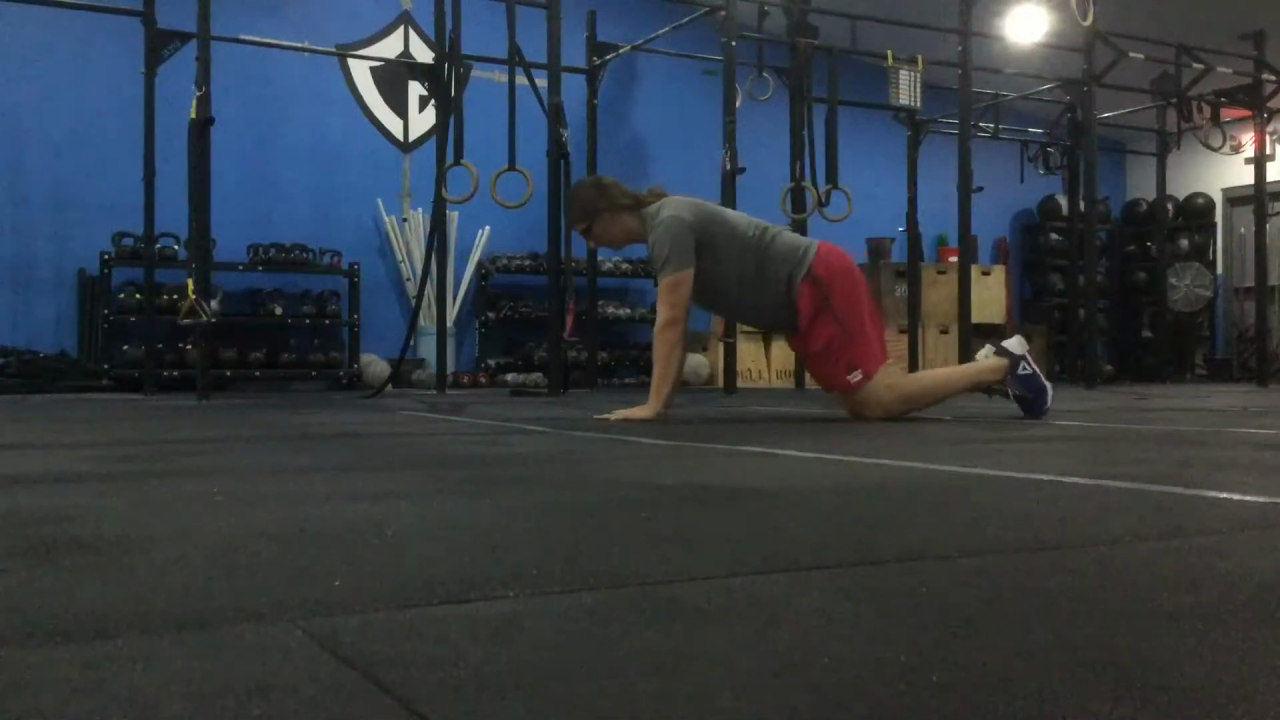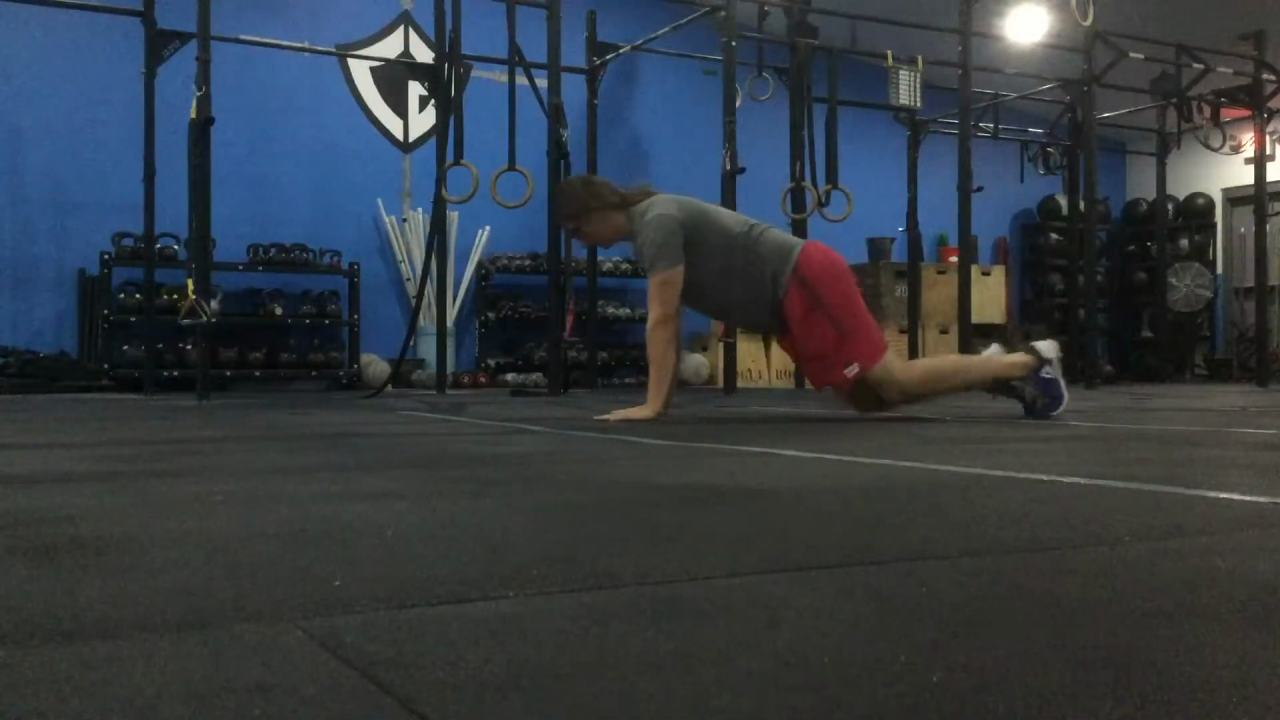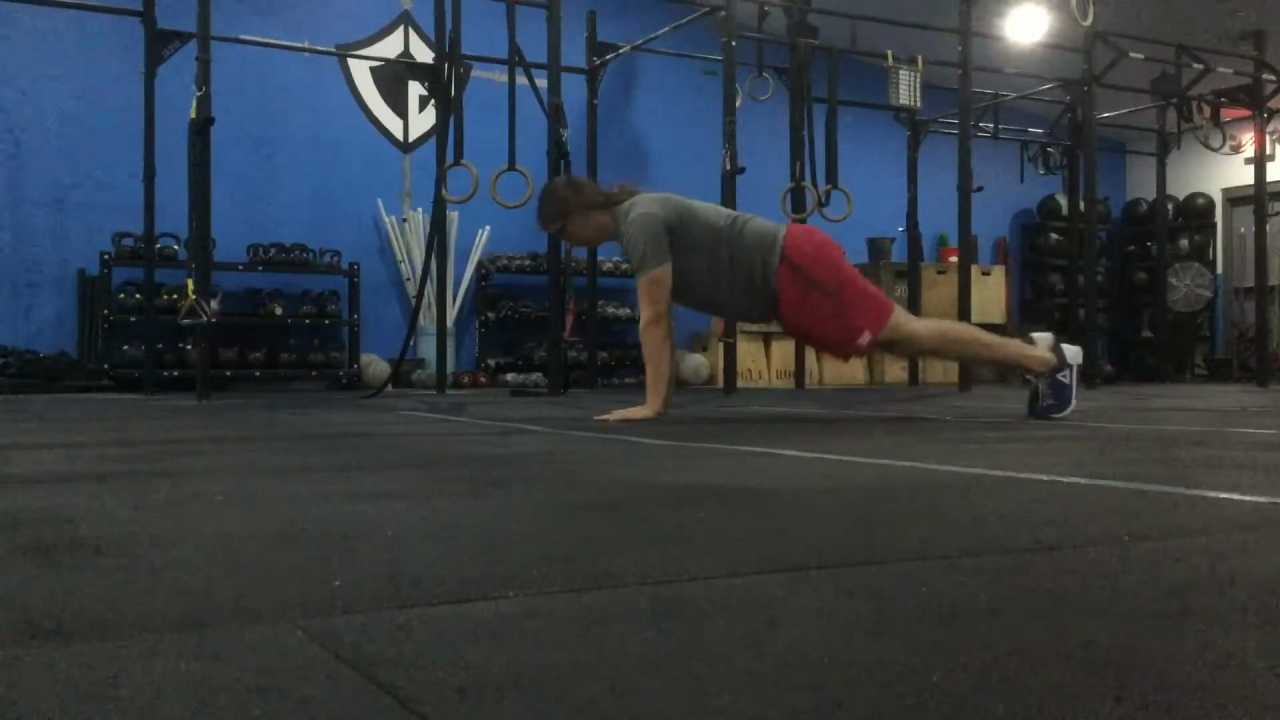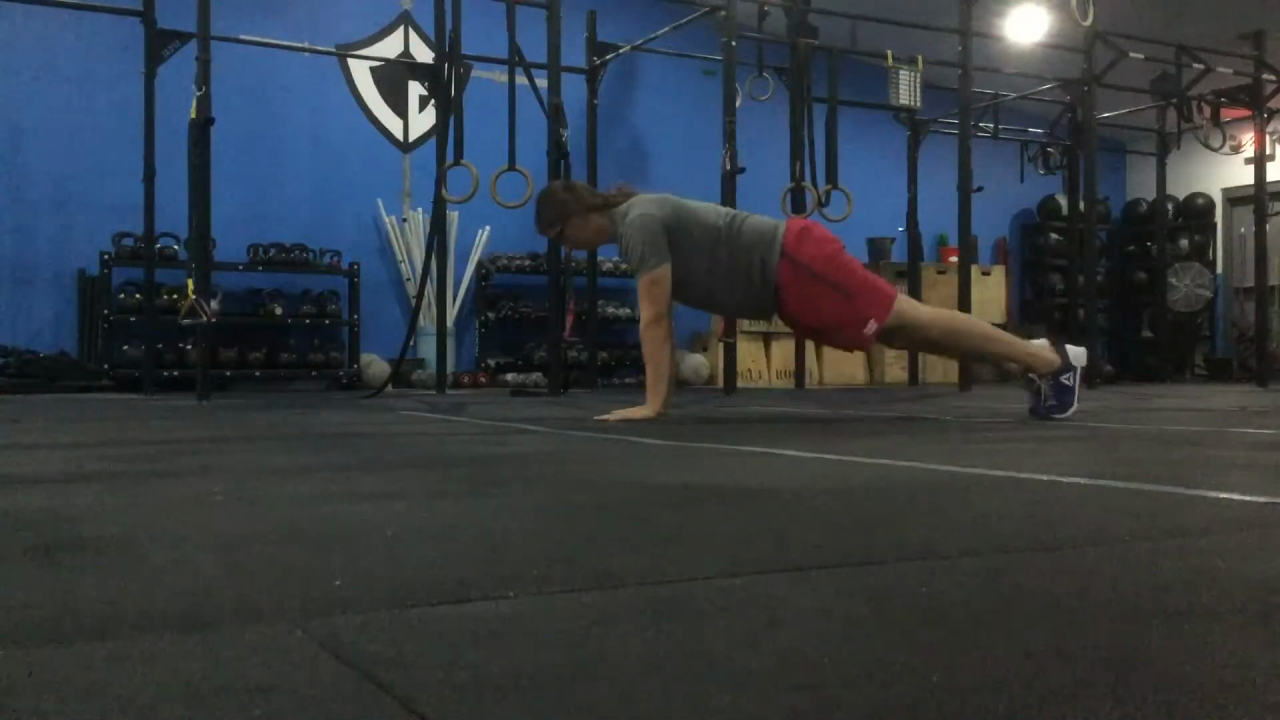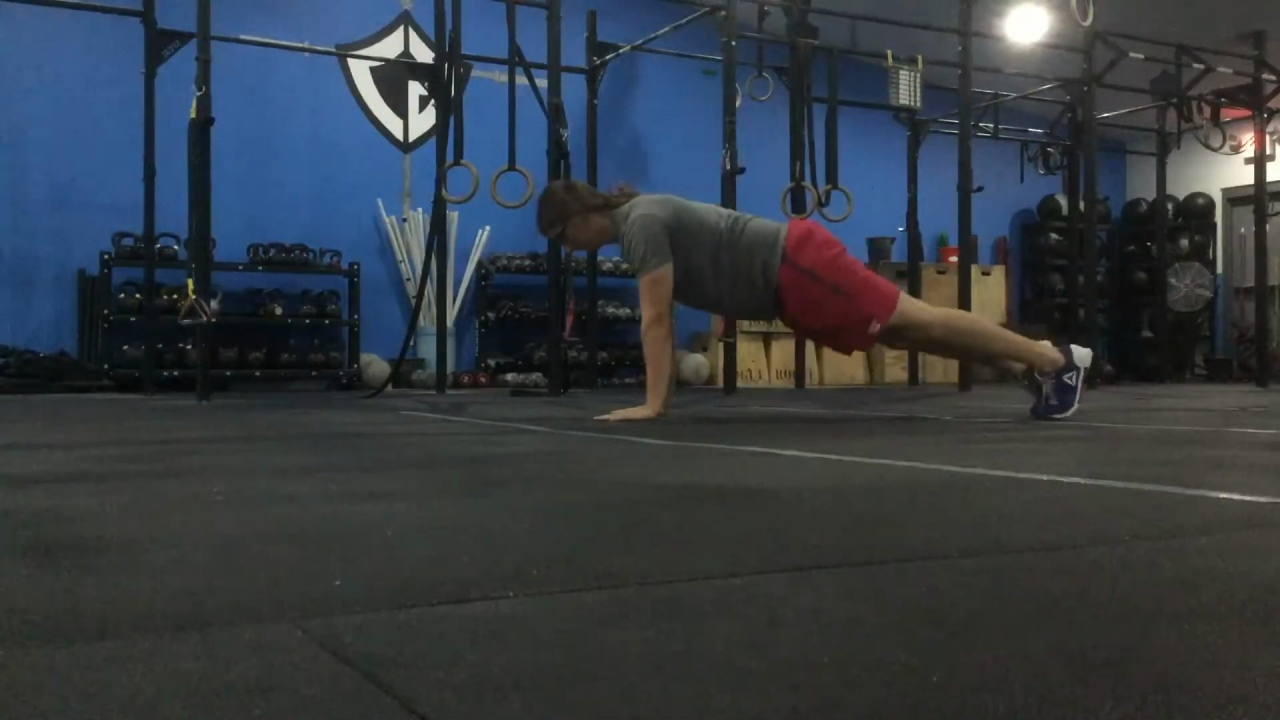
dt=0.2s
person 1, frame 1
left shoulder: (668, 224)
right shoulder: (666, 224)
left elbow: (671, 321)
right elbow: (675, 324)
left wrist: (653, 405)
right wrist: (661, 397)
left hip: (819, 282)
right hip: (812, 290)
left knee: (878, 403)
right knee: (870, 398)
left ankle: (1002, 365)
right ankle: (987, 367)
person 1, frame 2
left shoulder: (656, 223)
right shoulder: (654, 223)
left elbow: (662, 320)
right elbow: (666, 322)
left wrist: (652, 405)
right wrist: (660, 397)
left hip: (805, 282)
right hip: (796, 292)
left knee: (891, 383)
right knee: (870, 391)
left ankle: (1028, 362)
right ankle: (994, 369)
person 1, frame 3
left shoulder: (640, 222)
right shoulder: (639, 219)
left elbow: (654, 320)
right elbow: (659, 321)
left wrist: (652, 404)
right wrist: (661, 394)
left hip: (795, 266)
right hip: (790, 274)
left knee: (910, 333)
right knee: (901, 337)
left ankle: (1048, 362)
right ankle: (1027, 348)
person 1, frame 4
left shoulder: (639, 223)
right shoulder: (637, 220)
left elbow: (654, 319)
right elbow: (662, 321)
left wrist: (652, 403)
right wrist: (661, 396)
left hip: (795, 260)
right hip: (789, 271)
left knee: (912, 321)
right knee: (904, 332)
left ankle: (1050, 361)
right ankle: (1030, 357)
person 1, frame 5
left shoulder: (641, 224)
right shoulder: (640, 220)
left elbow: (656, 319)
right elbow: (662, 319)
left wrist: (653, 404)
right wrist: (660, 395)
left hip: (797, 263)
right hip: (790, 273)
left knee: (917, 321)
right knee: (905, 334)
left ankle: (1056, 361)
right ankle: (1030, 366)
